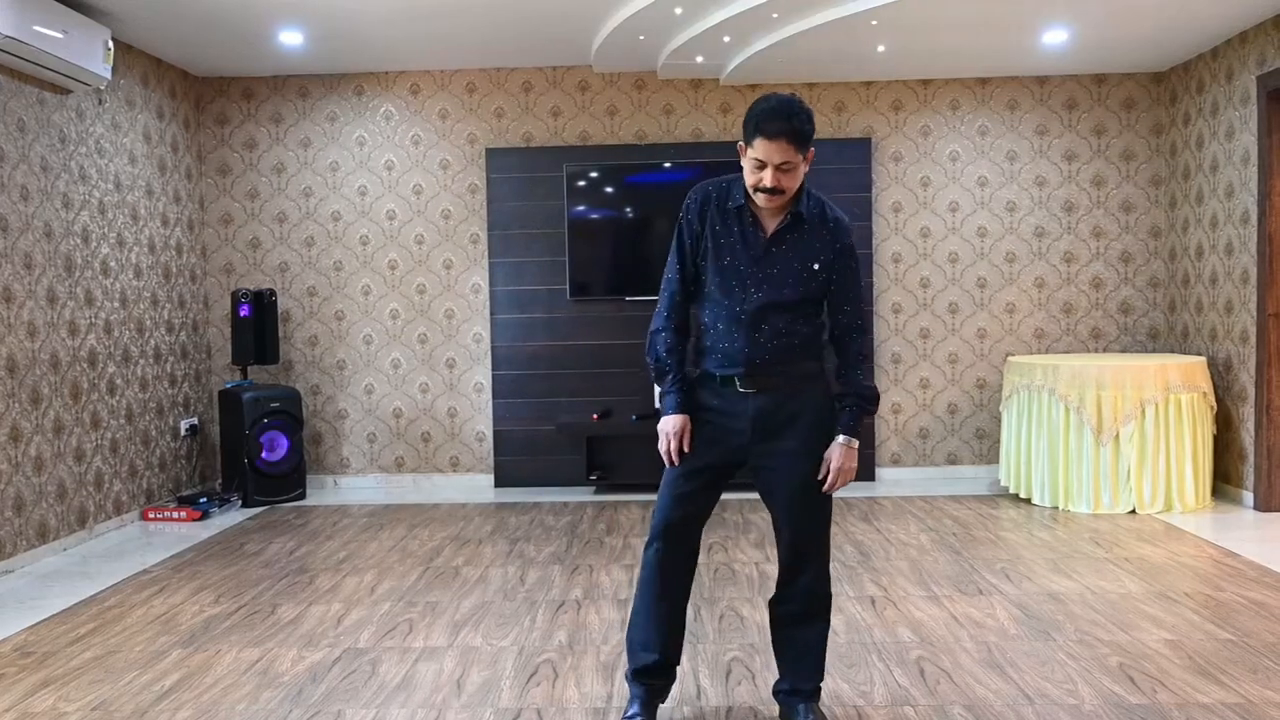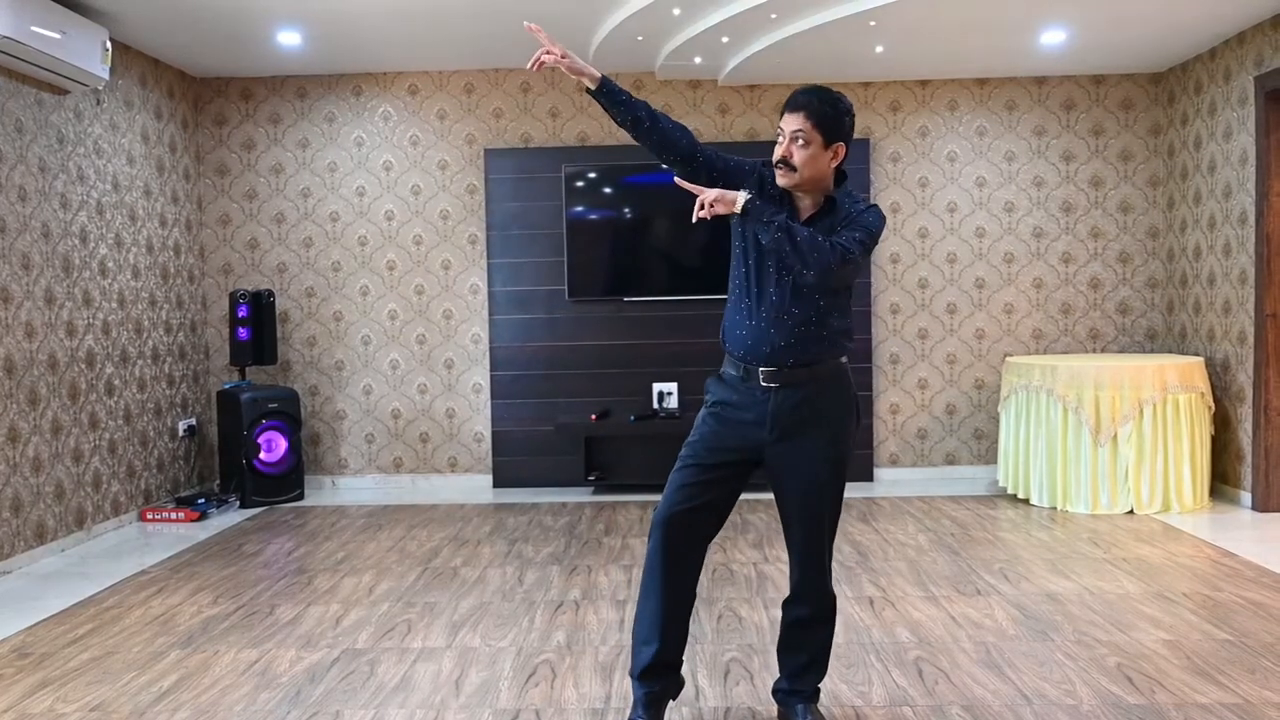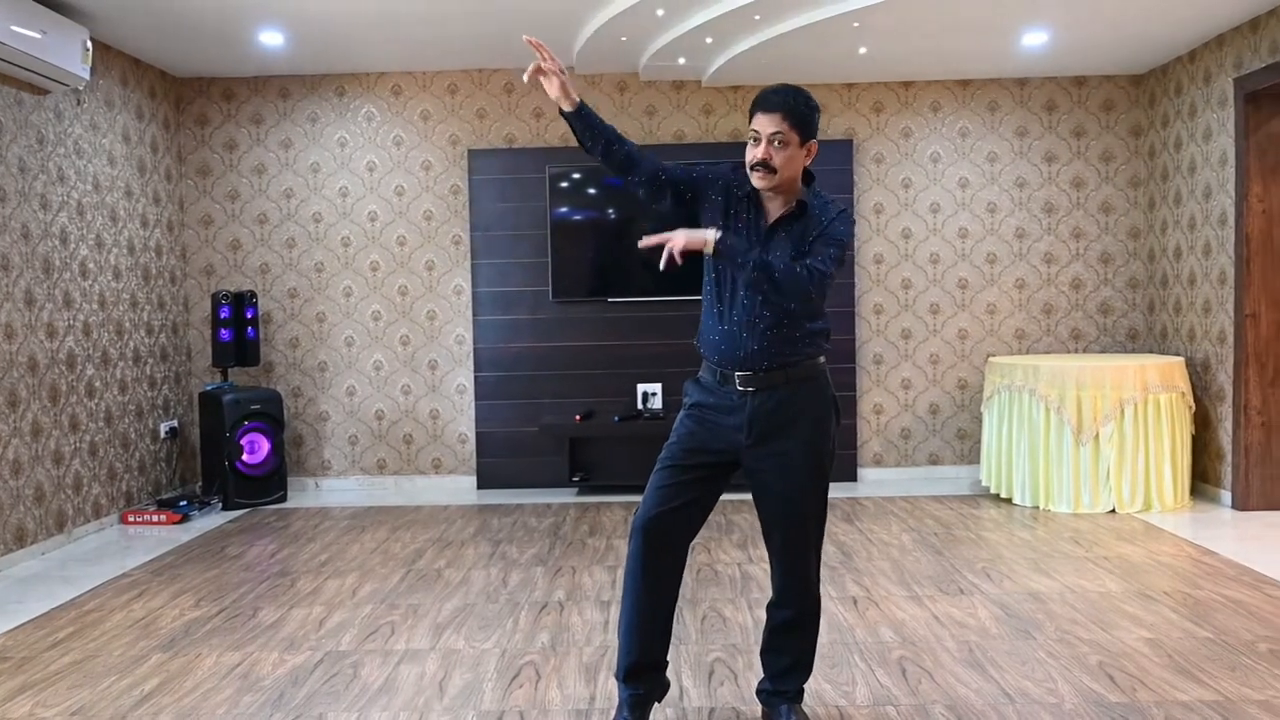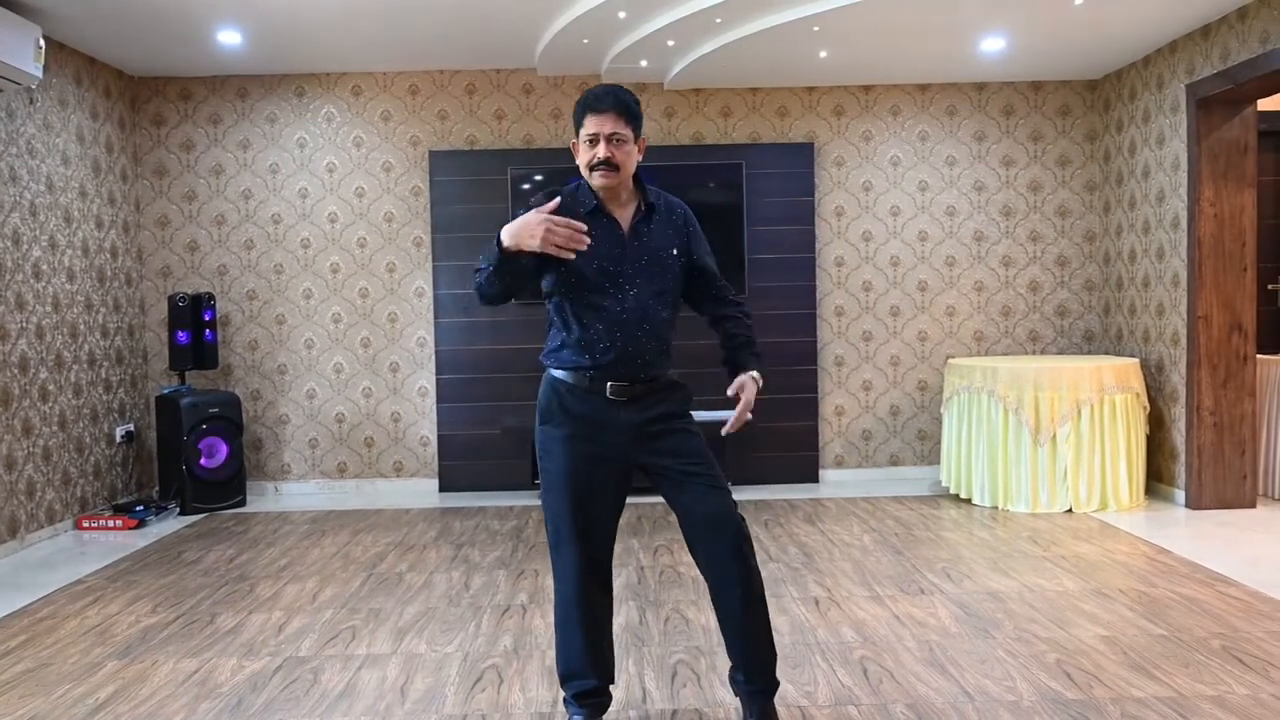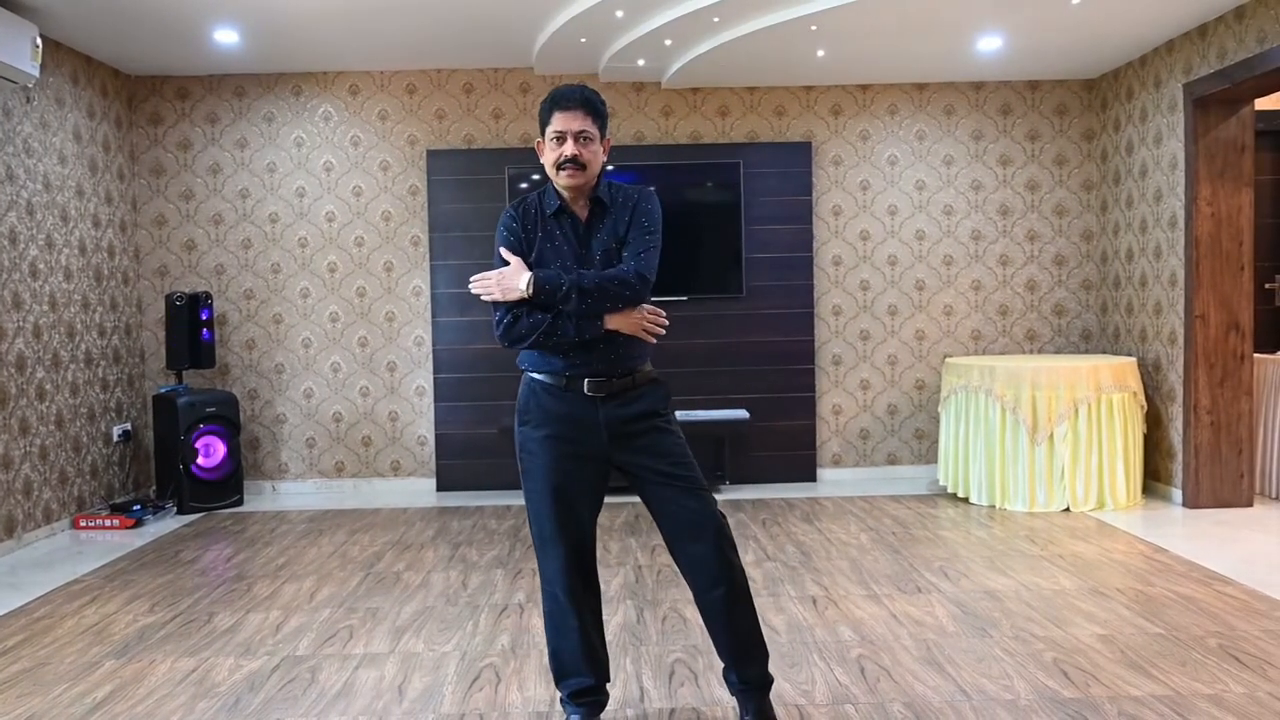
dt=1s
person 1, frame 1
left shoulder: (830, 229)
right shoulder: (704, 207)
left elbow: (851, 333)
right elbow: (672, 308)
left wrist: (848, 430)
right wrist: (673, 399)
left hip: (797, 403)
right hip: (712, 397)
left knee: (804, 551)
right knee: (669, 535)
person 1, frame 2
left shoulder: (860, 220)
right shoulder: (755, 183)
left elbow: (820, 263)
right elbow: (671, 142)
left wrist: (747, 207)
right wrist: (589, 77)
left hip: (814, 402)
right hip: (737, 392)
left knee: (811, 554)
right knee: (674, 526)
person 1, frame 3
left shoulder: (831, 223)
right shoulder: (720, 189)
left elbow: (804, 287)
right elbow: (635, 168)
left wrist: (715, 241)
right wrist: (571, 105)
left hip: (793, 404)
right hip: (713, 395)
left knee: (794, 554)
right knee: (655, 529)
person 1, frame 4
left shoulder: (672, 216)
right shoulder: (554, 215)
left elbow: (719, 299)
right elbow: (489, 293)
left wrist: (747, 365)
right wrist: (511, 242)
left hip: (659, 404)
right hip: (576, 409)
left knee: (725, 539)
right knee: (580, 559)
person 1, frame 5
left shoulder: (638, 204)
right shoulder: (520, 219)
left elbow: (635, 282)
right elbow: (511, 326)
left wrist: (538, 285)
right wrist: (606, 317)
left hip: (636, 401)
right hip: (554, 409)
left knee: (705, 538)
right knee: (565, 559)
